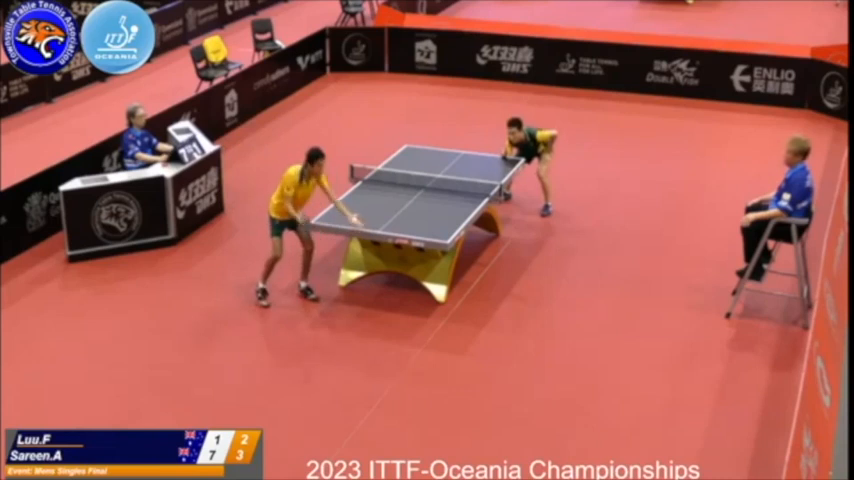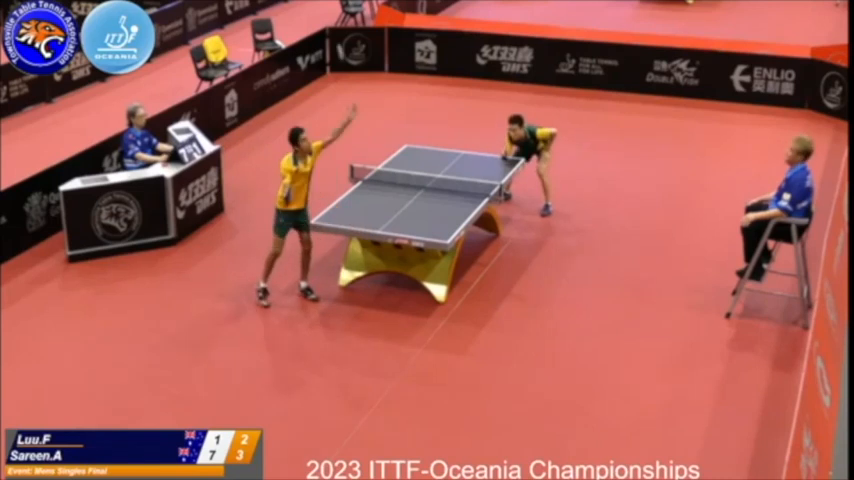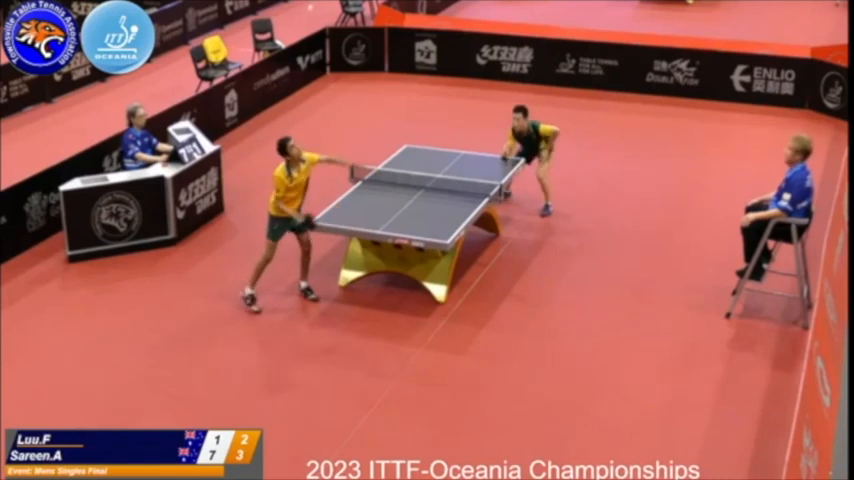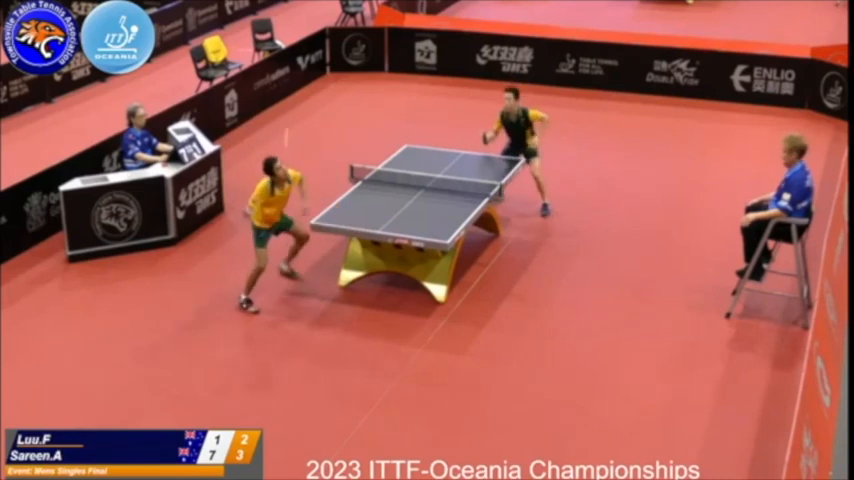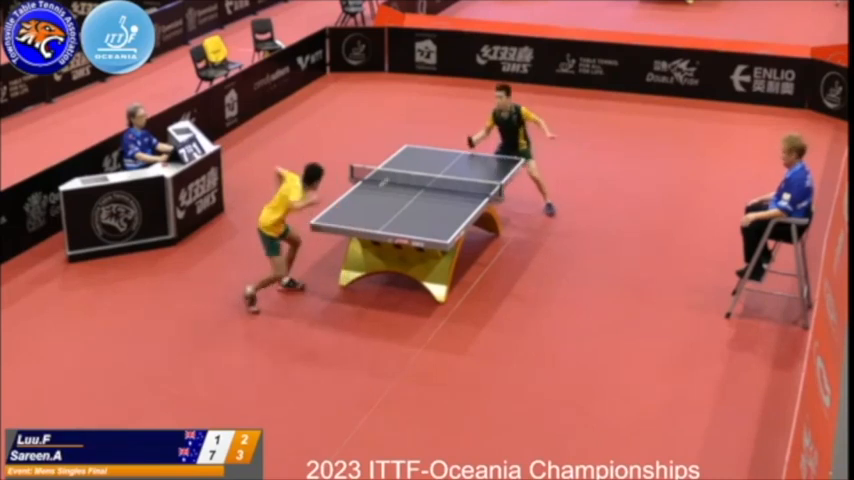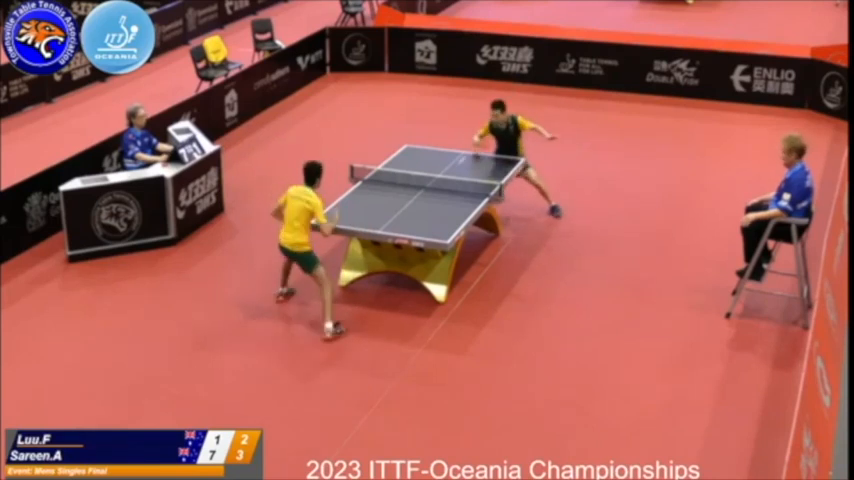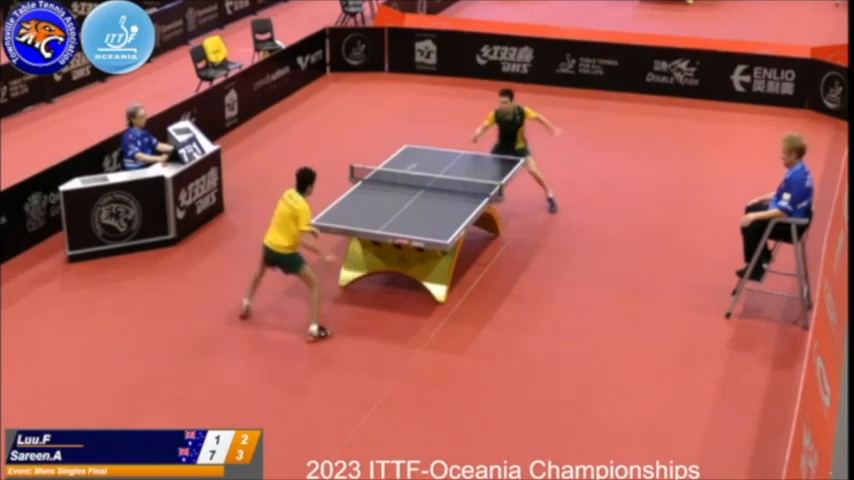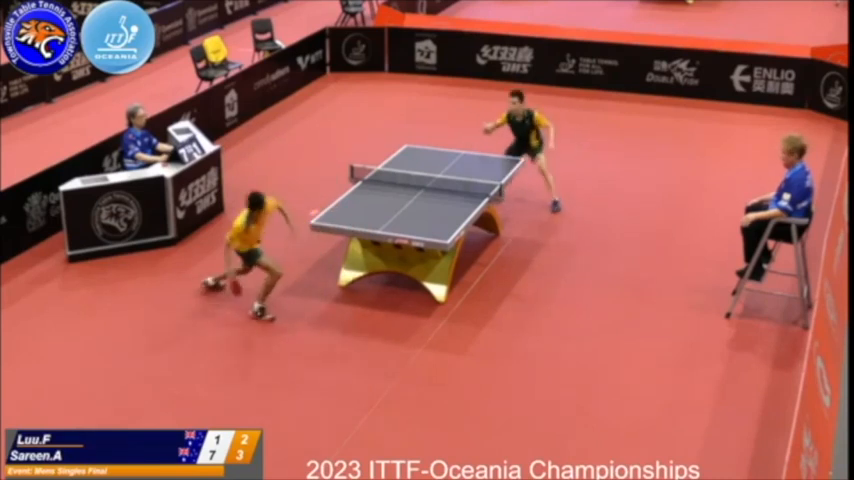
dt=0.4s
person 1, frame 1
left shoulder: (318, 175)
right shoulder: (292, 175)
left elbow: (331, 196)
right elbow: (287, 203)
left wrist: (349, 216)
right wrist: (297, 217)
left hip: (299, 214)
right hip: (278, 213)
left knee: (309, 247)
right knee: (276, 254)
left ankle: (303, 285)
right ankle: (261, 287)
person 1, frame 2
left shoulder: (312, 150)
right shoulder: (287, 164)
left elbow: (332, 137)
right elbow: (284, 187)
left wrist: (348, 120)
right wrist: (284, 196)
left hip: (301, 208)
right hip: (285, 210)
left knee: (307, 246)
right knee: (276, 251)
left ankle: (304, 285)
right ankle: (262, 287)
person 1, frame 3
left shoulder: (307, 159)
right shoulder: (280, 174)
left elbow: (325, 159)
right elbow: (278, 202)
left wrist: (343, 163)
right wrist: (293, 214)
left hip: (296, 212)
right hip: (279, 215)
left knee: (307, 246)
right knee: (268, 256)
left ankle: (304, 285)
right ankle: (248, 292)
person 1, frame 4
left shoulder: (292, 176)
right shoulder: (263, 187)
left elbow: (300, 182)
right elbow: (249, 207)
left wrist: (304, 202)
right wrist: (249, 212)
left hip: (279, 217)
right hip: (262, 224)
left knee: (304, 236)
right knee: (261, 266)
left ankle: (285, 265)
right ankle: (244, 298)
person 1, frame 5
left shoulder: (294, 178)
right shoulder: (296, 191)
left elbow: (279, 170)
right elbow: (294, 206)
right wrist: (310, 201)
left hip: (275, 222)
right hip: (269, 229)
left knee: (296, 241)
right knee: (278, 274)
left ankle: (286, 280)
right ankle: (251, 292)
person 1, frame 6
left shoulder: (291, 191)
right shoulder: (315, 201)
left elbow: (275, 213)
right elbow: (325, 231)
right wrist: (333, 221)
left hip: (284, 243)
right hip: (301, 249)
left knee: (290, 257)
right knee: (325, 284)
left ankle: (282, 290)
right ankle: (329, 326)
person 1, frame 7
left shoulder: (288, 194)
right shoulder: (303, 208)
right elbow: (305, 242)
left wrist: (309, 229)
right wrist: (324, 255)
left hip: (268, 245)
right hip: (284, 252)
left knee: (262, 268)
right knee: (314, 284)
left ankle: (247, 304)
right ankle: (314, 328)
person 1, frame 8
left shoulder: (266, 204)
right shoulder: (240, 226)
left elbow: (279, 206)
right elbow: (228, 246)
left wrist: (289, 223)
right wrist: (229, 270)
left hip: (251, 244)
right hip: (244, 249)
left knee: (246, 269)
right knee: (276, 273)
left ankle: (212, 281)
right ankle: (258, 306)
person 2, frame 1
left shoulder: (799, 178)
right shoulder: (797, 170)
left elbow: (784, 211)
right elbow: (781, 193)
left wrist: (755, 216)
right wrist: (760, 199)
right hip: (788, 213)
left knee: (749, 226)
right knee: (751, 209)
left ankle: (757, 267)
right ankle: (764, 257)
person 2, frame 2
left shoulder: (798, 178)
right shoulder: (797, 171)
left elbow: (784, 211)
right elbow: (781, 193)
left wrist: (755, 216)
right wrist: (760, 199)
right hip: (789, 213)
left knee: (750, 226)
right knee: (751, 208)
left ankle: (757, 267)
right ankle: (764, 256)
person 2, frame 3
left shoulder: (798, 177)
right shoulder: (798, 170)
left elbow: (784, 211)
right elbow: (781, 193)
left wrist: (755, 216)
right wrist: (760, 199)
right hip: (789, 212)
left knee: (749, 226)
right knee: (751, 209)
left ankle: (757, 267)
right ankle: (764, 257)
person 2, frame 4
left shoulder: (797, 178)
right shoulder: (798, 170)
left elbow: (784, 211)
right elbow: (781, 193)
left wrist: (755, 216)
right wrist: (760, 199)
right hip: (790, 213)
left knee: (750, 226)
right knee: (751, 208)
left ankle: (756, 267)
right ankle: (763, 257)
person 2, frame 5
left shoulder: (797, 177)
right shoulder: (798, 170)
left elbow: (784, 211)
right elbow: (781, 194)
left wrist: (755, 216)
right wrist: (760, 199)
right hip: (790, 214)
left knee: (750, 226)
right knee: (751, 209)
left ankle: (757, 267)
right ankle: (764, 257)
person 2, frame 6
left shoulder: (797, 177)
right shoulder: (798, 170)
left elbow: (784, 211)
right elbow: (782, 194)
left wrist: (755, 216)
right wrist: (760, 199)
right hip: (791, 214)
left knee: (749, 226)
right knee: (751, 208)
left ankle: (756, 268)
right ankle: (763, 256)
person 2, frame 7
left shoulder: (797, 178)
right shoulder: (798, 170)
left elbow: (784, 211)
right elbow: (781, 194)
left wrist: (755, 216)
right wrist: (760, 199)
right hip: (791, 214)
left knee: (750, 226)
right knee: (751, 209)
left ankle: (757, 268)
right ankle: (764, 256)
person 2, frame 8
left shoulder: (797, 178)
right shoulder: (799, 170)
left elbow: (784, 211)
right elbow: (782, 194)
left wrist: (755, 216)
right wrist: (760, 199)
right hip: (791, 214)
left knee: (749, 226)
right knee: (751, 208)
left ankle: (756, 268)
right ankle: (764, 256)
person 3, frame 1
left shoulder: (535, 135)
right shoulder: (511, 139)
left elbow: (554, 133)
right elbow: (507, 156)
left wrist: (549, 150)
right wrist: (505, 154)
left hip: (542, 149)
right hip: (526, 149)
left knee: (541, 174)
left ankle: (548, 204)
right ankle: (506, 192)
person 3, frame 2
left shoulder: (534, 132)
right shoulder: (511, 136)
left elbow: (554, 132)
right elbow: (507, 152)
left wrist: (547, 148)
right wrist: (506, 153)
left hip: (541, 147)
right hip: (525, 147)
left knee: (541, 172)
left ankle: (548, 204)
right ankle: (506, 192)
person 3, frame 3
left shoulder: (537, 128)
right shoulder: (514, 130)
left elbow: (556, 131)
right elbow: (509, 149)
left wrist: (547, 148)
right wrist: (506, 152)
left hip: (542, 149)
right hip: (527, 148)
left knee: (540, 175)
left ankle: (548, 204)
right ankle: (506, 191)
person 3, frame 4
left shoulder: (527, 113)
right shoulder: (503, 115)
left elbow: (545, 118)
right elbow: (495, 132)
left wrist: (537, 136)
right wrist: (487, 137)
left hip: (529, 144)
right hip: (513, 144)
left knee: (535, 173)
left ankle: (545, 203)
person 3, frame 5
left shoulder: (520, 111)
right shoulder: (495, 113)
left elbow: (538, 120)
right elbow: (486, 131)
left wrist: (547, 133)
right wrist: (475, 139)
left hip: (522, 147)
right hip: (505, 147)
left knee: (534, 175)
left ankle: (548, 203)
person 3, frame 6
left shoulder: (516, 120)
right shoulder: (490, 124)
left elbow: (535, 127)
right elbow: (477, 136)
left wrist: (546, 135)
right wrist: (476, 140)
left hip: (517, 158)
left knee: (535, 181)
left ankle: (552, 205)
person 3, frame 7
left shoulder: (522, 111)
right shoulder: (496, 114)
left elbow: (538, 117)
right elbow: (483, 128)
left wrist: (552, 128)
right wrist: (477, 134)
left hip: (519, 147)
right hip: (502, 146)
left knee: (533, 171)
left ankle: (550, 196)
person 3, frame 8
left shoulder: (533, 115)
right shoulder: (508, 115)
left elbow: (549, 126)
right elbow: (495, 125)
left wrist: (551, 141)
right wrist: (488, 127)
left hip: (534, 144)
right hip: (519, 144)
left knee: (542, 168)
left ankle: (555, 200)
